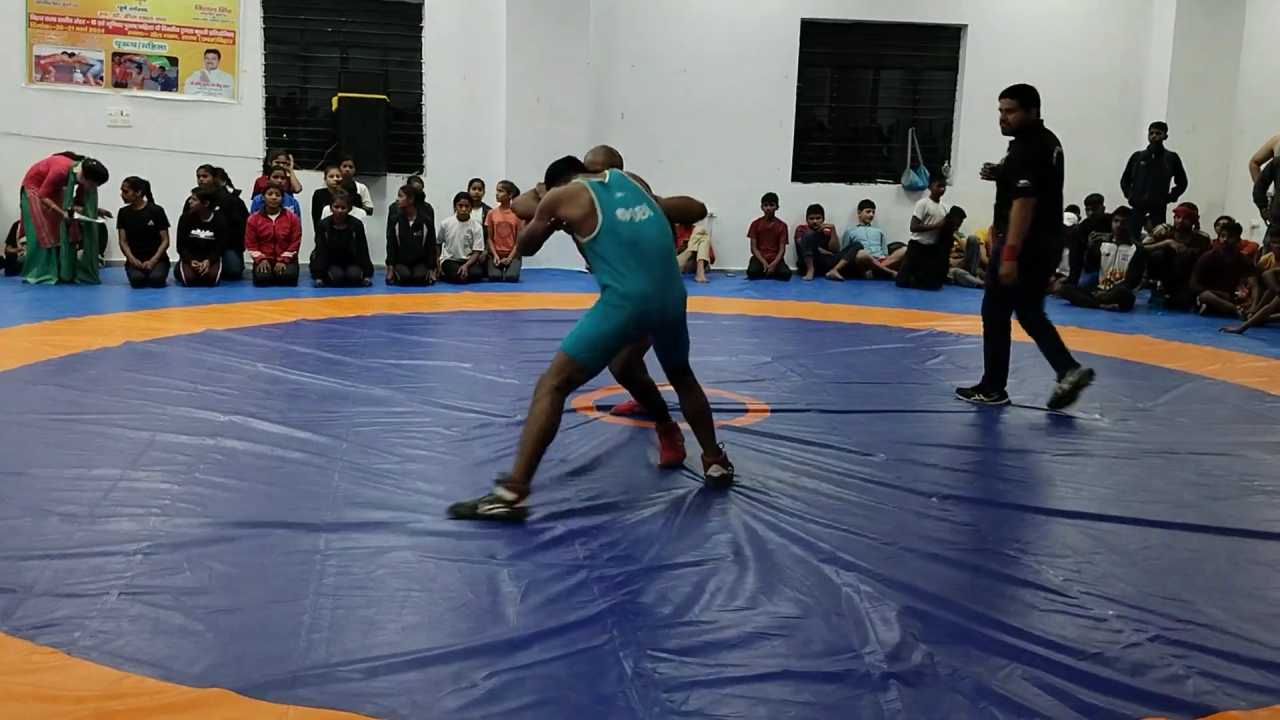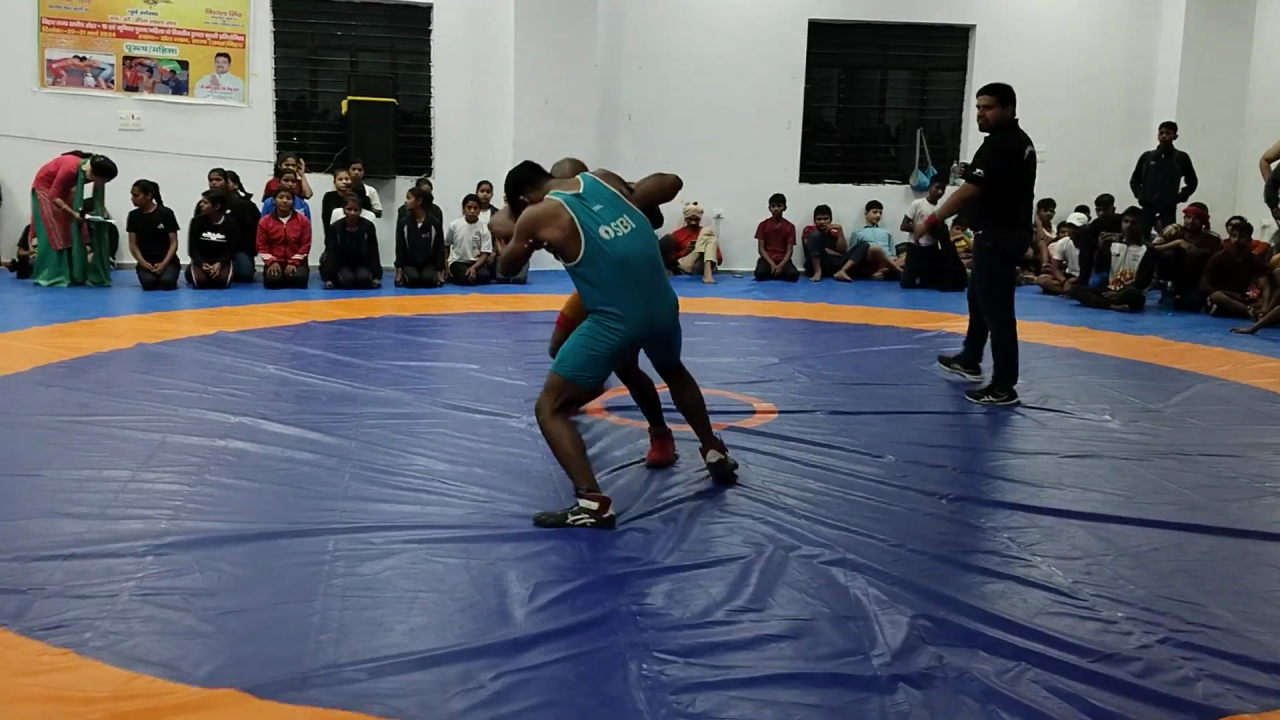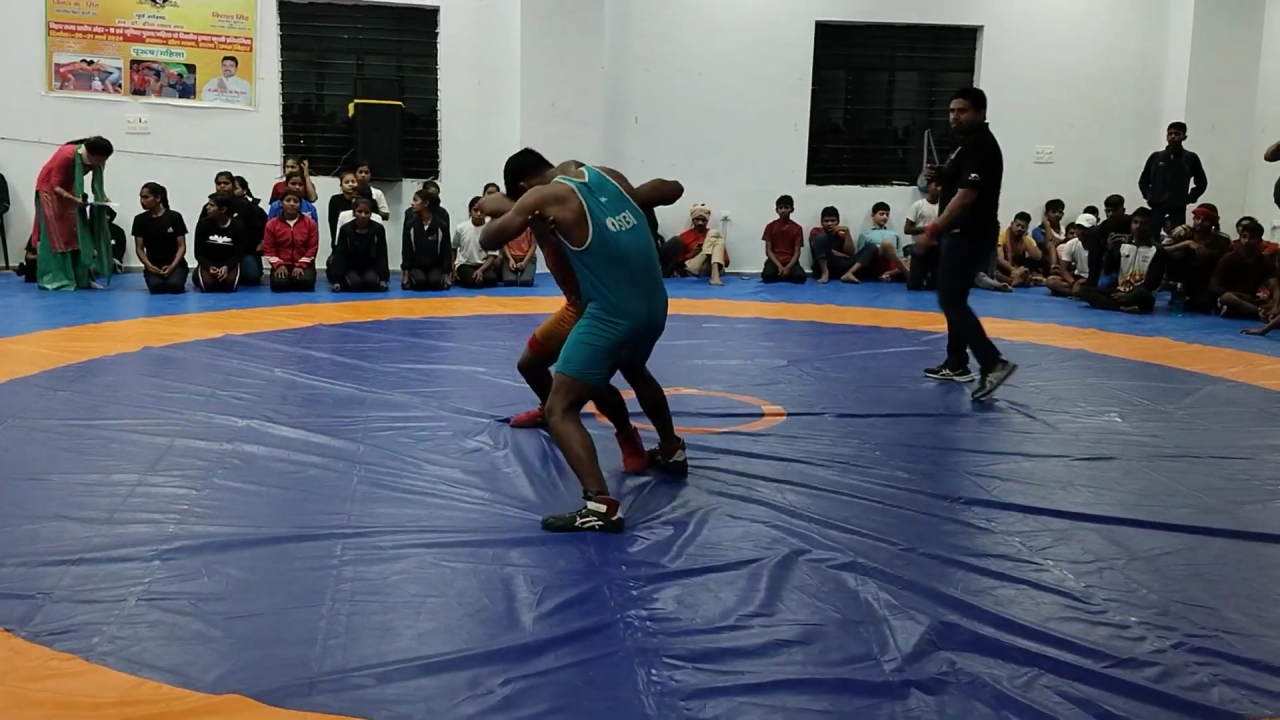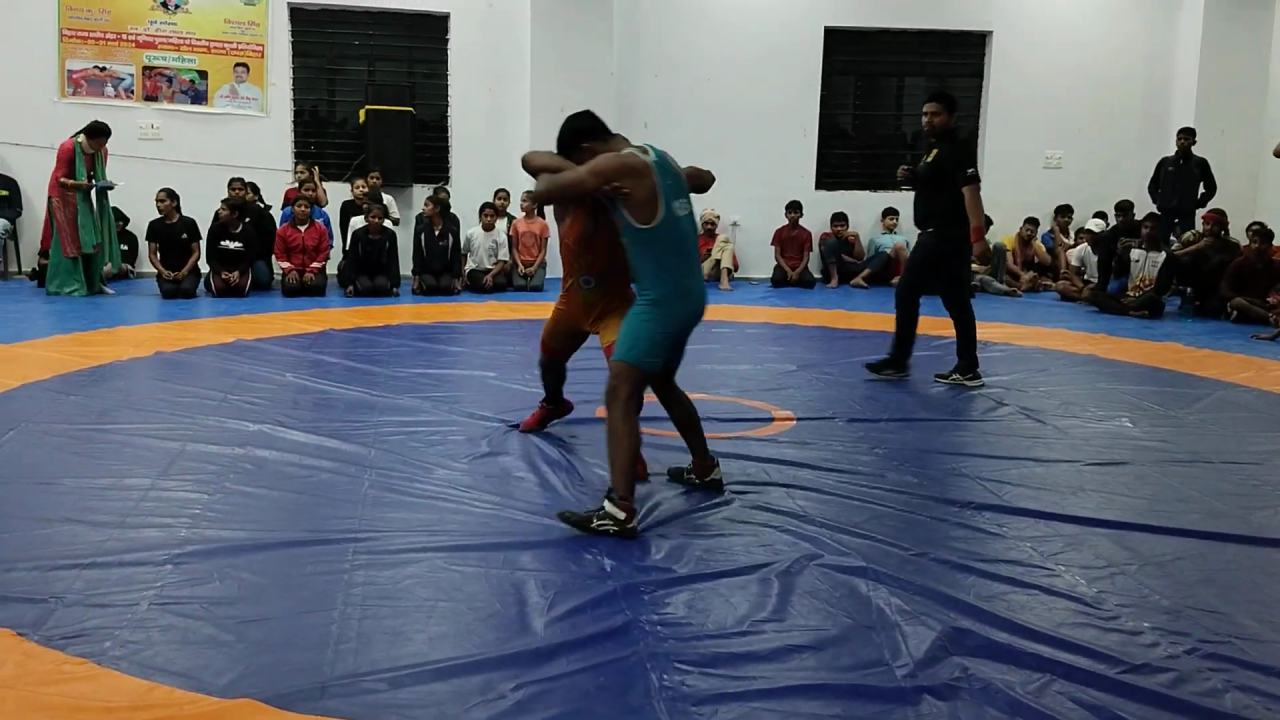
dt=0.3s
person 1, frame 1
left shoulder: (561, 197)
right shoulder: (629, 180)
left elbow: (526, 245)
right elbow: (697, 209)
left wrist: (543, 221)
left hip: (623, 302)
right hip: (668, 297)
left knee: (550, 389)
right knee: (681, 375)
left ankle: (511, 493)
right ankle: (716, 462)
person 1, frame 2
left shoulder: (537, 214)
right shoulder: (604, 179)
left elbow: (509, 265)
right elbow: (671, 184)
left hip: (614, 320)
right hip: (663, 306)
left knee: (550, 408)
right knee: (674, 372)
left ankle: (593, 502)
right ankle: (715, 452)
person 1, frame 3
left shoulder: (544, 197)
right shoulder: (608, 176)
left elbow: (489, 239)
right elbow: (673, 189)
left wrist: (497, 210)
left hip: (610, 315)
right hip: (654, 306)
left knee: (560, 409)
right knee: (635, 371)
left ankle: (601, 505)
right ankle: (671, 450)
person 1, frame 4
left shoulder: (614, 166)
right shoulder: (660, 159)
left elbow: (544, 193)
right elbow: (705, 179)
left wrist: (551, 175)
left hip: (661, 299)
right hip: (691, 295)
left knee: (620, 396)
right knee: (661, 381)
left ankle: (619, 509)
right ankle: (705, 467)
person 2, frame 1
left shoulder: (1026, 150)
right shoulder: (1045, 141)
left elbow: (1023, 206)
left wrist: (1008, 256)
right wrist: (1000, 176)
left hip: (1026, 242)
right hip: (1048, 239)
left knee: (995, 312)
right knee: (1030, 313)
left ankle: (993, 388)
right ankle: (1070, 371)
person 2, frame 2
left shoulder: (999, 145)
right shoulder: (1020, 141)
left elbow: (968, 192)
left wrist: (931, 221)
right wrist: (974, 172)
left hip: (998, 236)
right hip: (1012, 232)
left knee: (996, 308)
right knee: (979, 297)
left ankle: (1002, 387)
right ankle: (968, 360)
person 2, frame 3
left shoulder: (980, 146)
right shoulder: (972, 143)
left elbow: (966, 196)
left wrist: (932, 231)
right wrist: (941, 176)
left hip: (969, 235)
right hip: (969, 235)
left knee: (952, 300)
right knee: (955, 298)
left ankle: (993, 363)
right ankle: (956, 364)
person 2, frame 4
left shoulder: (956, 149)
right shoulder: (936, 146)
left elbow: (970, 192)
left wrist: (977, 235)
right wrist: (911, 176)
left hip: (940, 236)
right hip: (938, 235)
left knee: (906, 294)
right knee: (957, 302)
left ankle: (897, 362)
right ankle: (967, 368)
